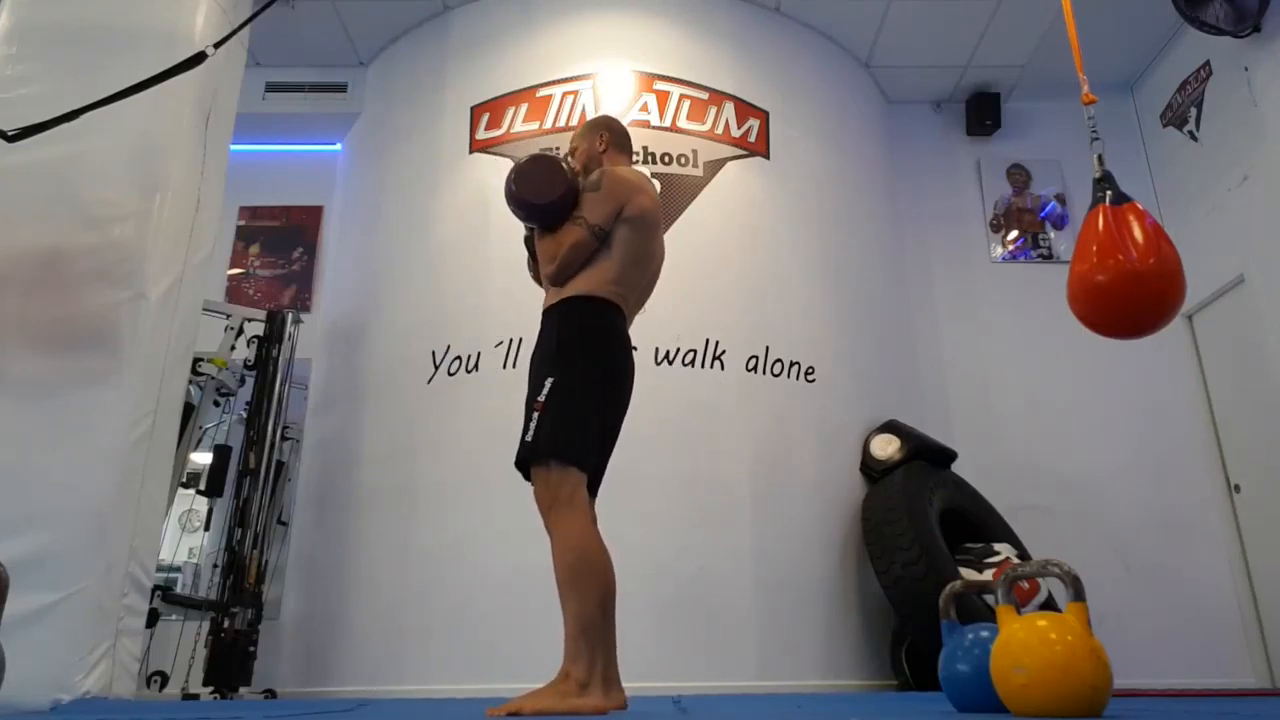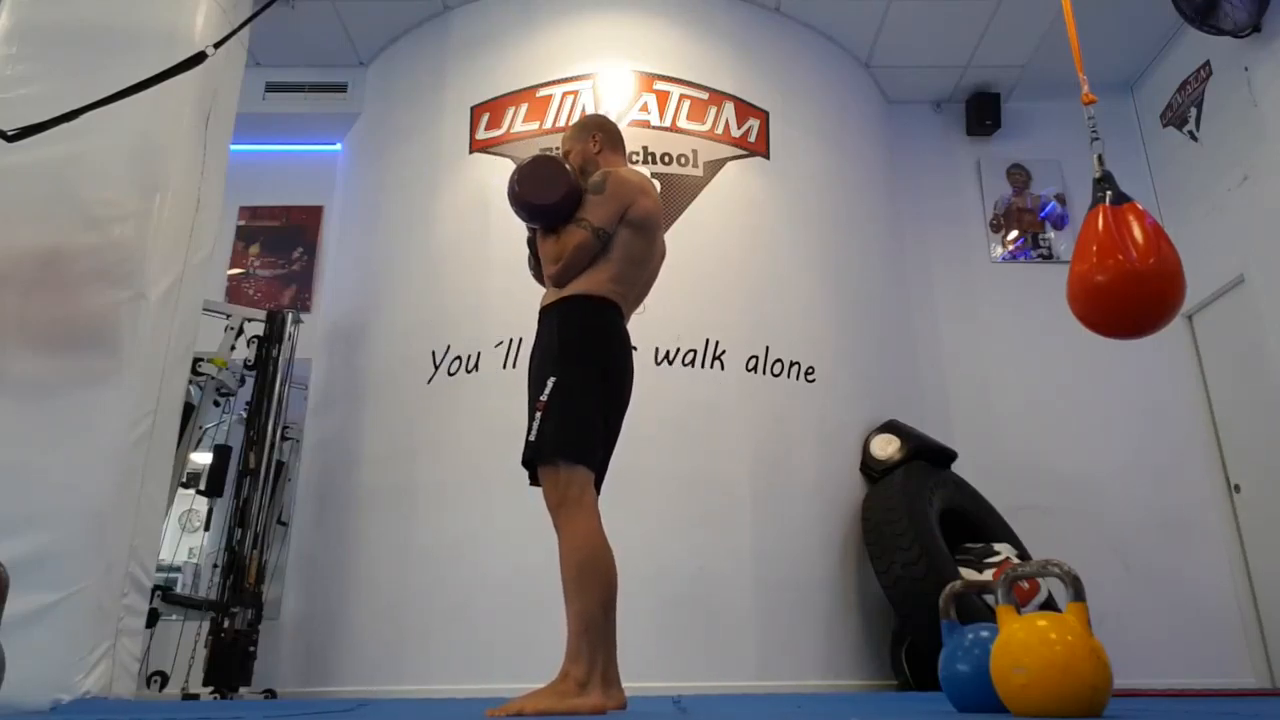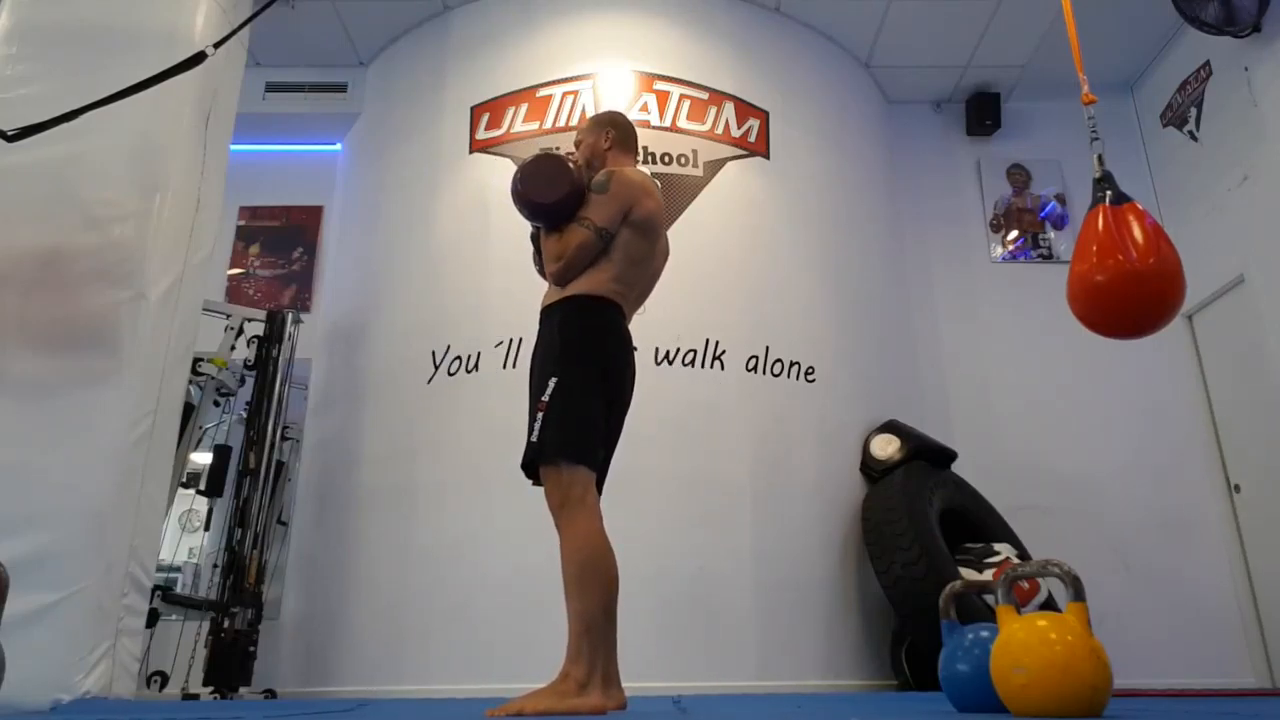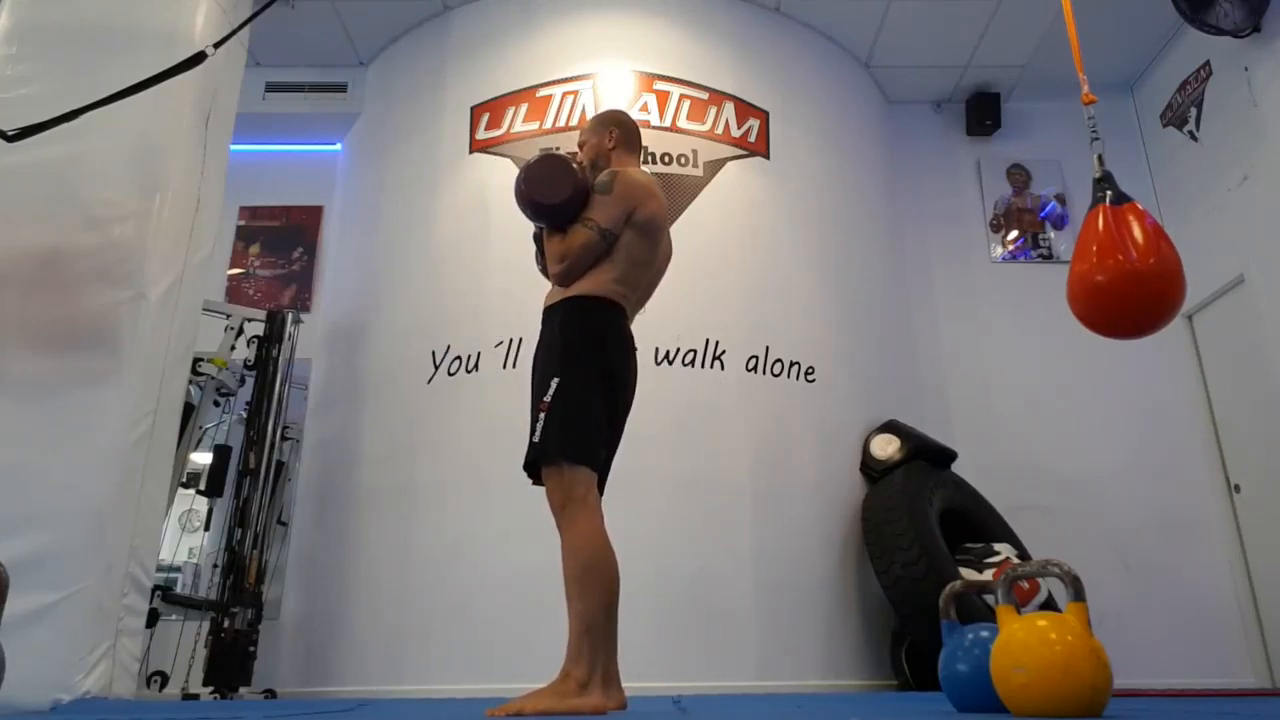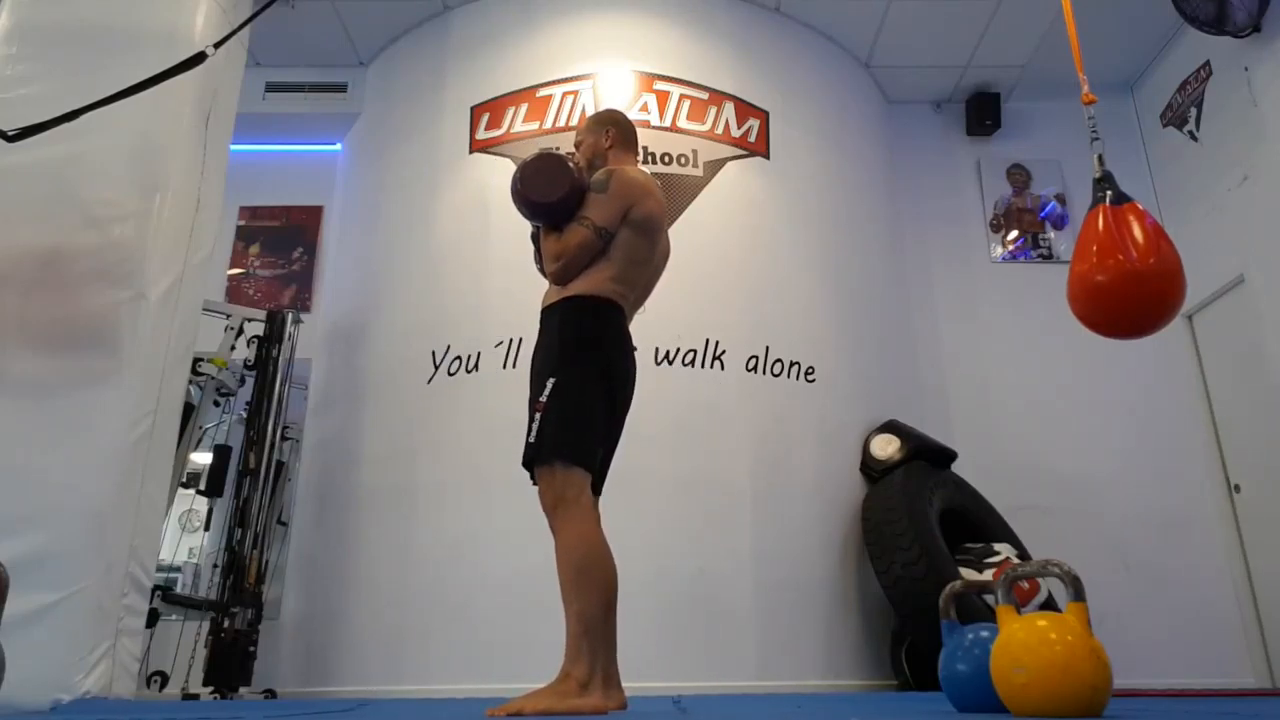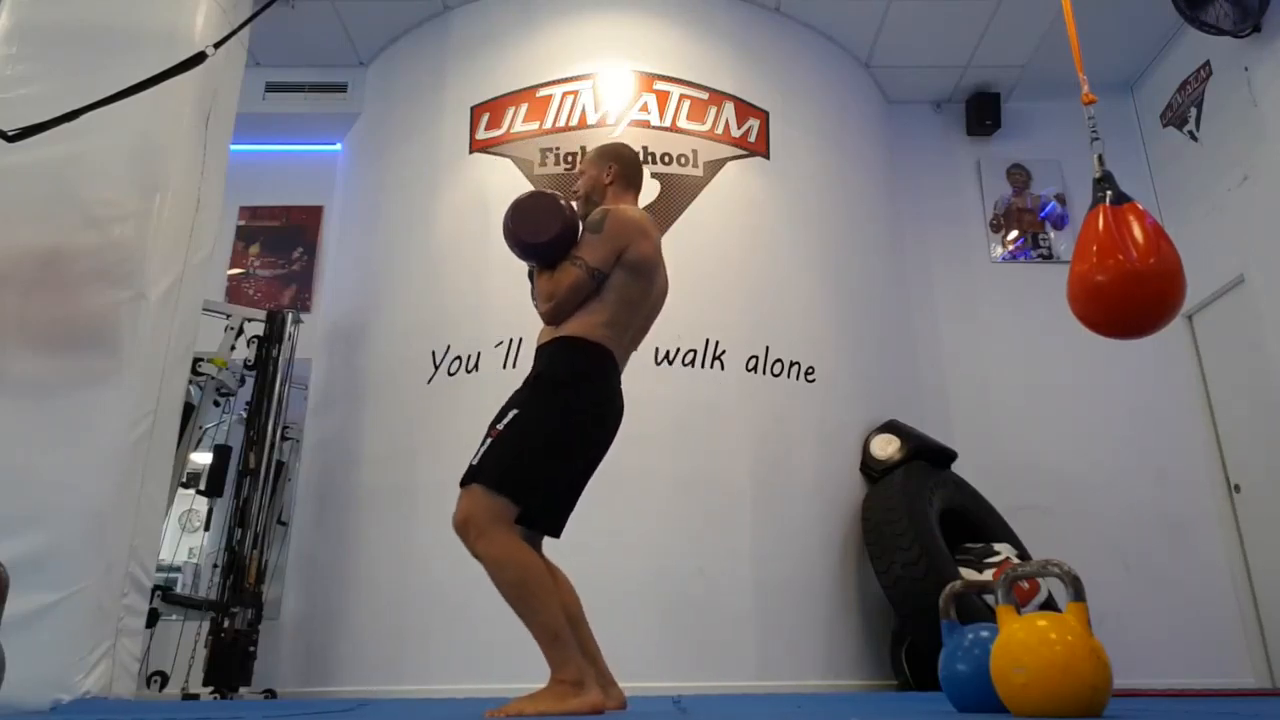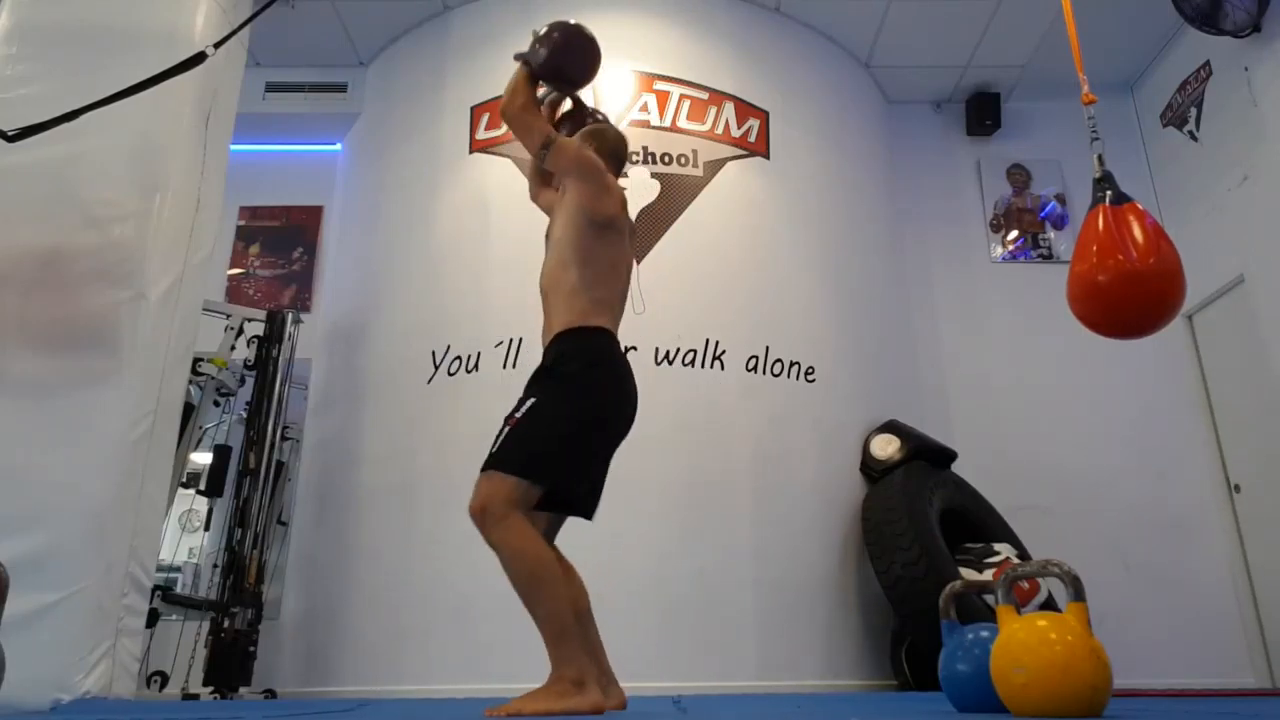
dt=0.4s
person 1, frame 1
left shoulder: (614, 180)
right shoulder: (644, 216)
left elbow: (554, 267)
right wrist: (555, 224)
left hip: (579, 334)
right hip: (603, 344)
left knee: (560, 496)
right knee: (572, 505)
person 1, frame 2
left shoulder: (615, 181)
right shoulder: (645, 217)
left elbow: (558, 268)
right wrist: (558, 222)
left hip: (576, 334)
right hip: (599, 341)
left knee: (568, 498)
right knee: (576, 505)
person 1, frame 3
left shoulder: (618, 182)
right shoulder: (650, 221)
left elbow: (560, 265)
right wrist: (564, 220)
left hip: (577, 333)
right hip: (603, 342)
left knee: (570, 500)
right knee: (577, 505)
person 1, frame 4
left shoulder: (621, 183)
right shoulder: (652, 217)
left elbow: (563, 266)
right wrist: (564, 221)
left hip: (580, 335)
right hip: (605, 344)
left knee: (571, 500)
right knee: (578, 506)
person 1, frame 5
left shoulder: (618, 180)
right shoulder: (650, 218)
left elbow: (559, 265)
left wrist: (549, 217)
right wrist: (562, 225)
left hip: (578, 335)
right hip: (605, 345)
left knee: (565, 501)
right knee: (575, 507)
person 1, frame 6
left shoulder: (614, 221)
right shoulder: (649, 260)
left elbow: (553, 305)
left wrist: (543, 259)
right wrist: (555, 266)
left hip: (566, 380)
right hip: (594, 393)
left knee: (478, 520)
right knee: (513, 539)
person 1, frame 7
left shoulder: (591, 178)
right shoulder: (592, 205)
left elbow: (514, 113)
right elbow: (540, 177)
left wrist: (531, 74)
right wrist: (548, 114)
left hip: (579, 367)
right hip: (598, 373)
left knee: (495, 506)
right knee: (531, 530)
